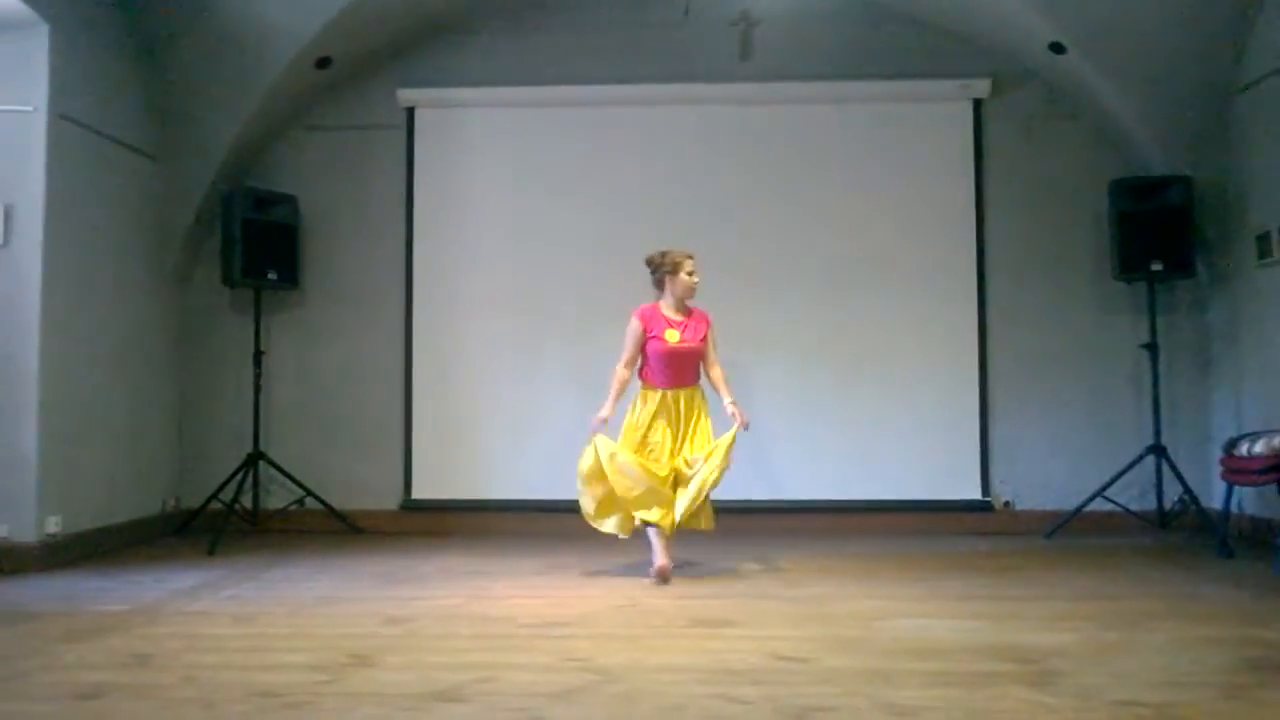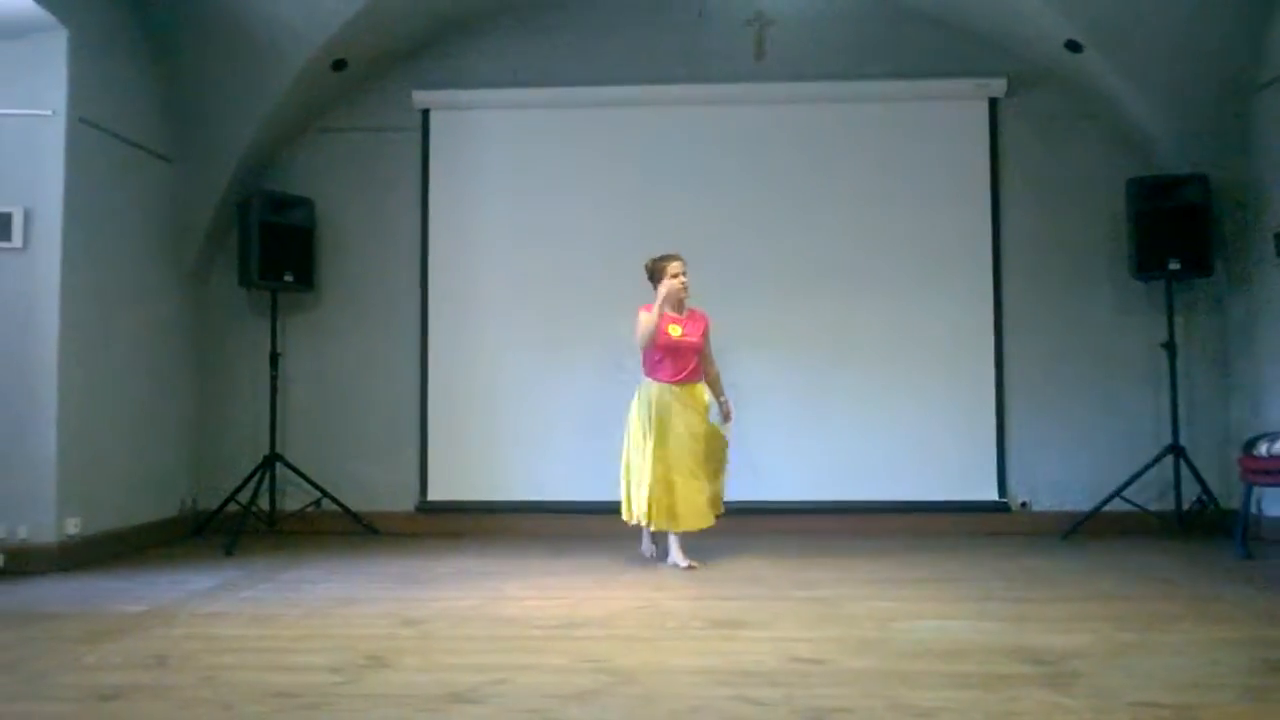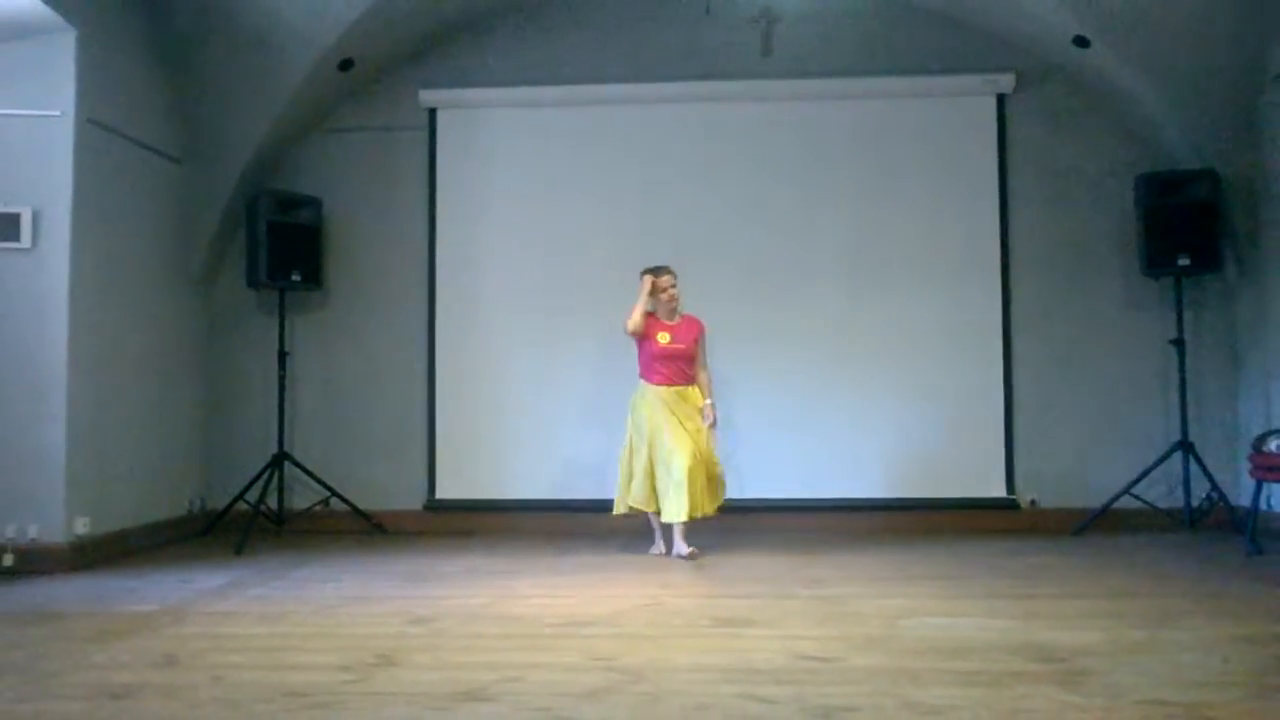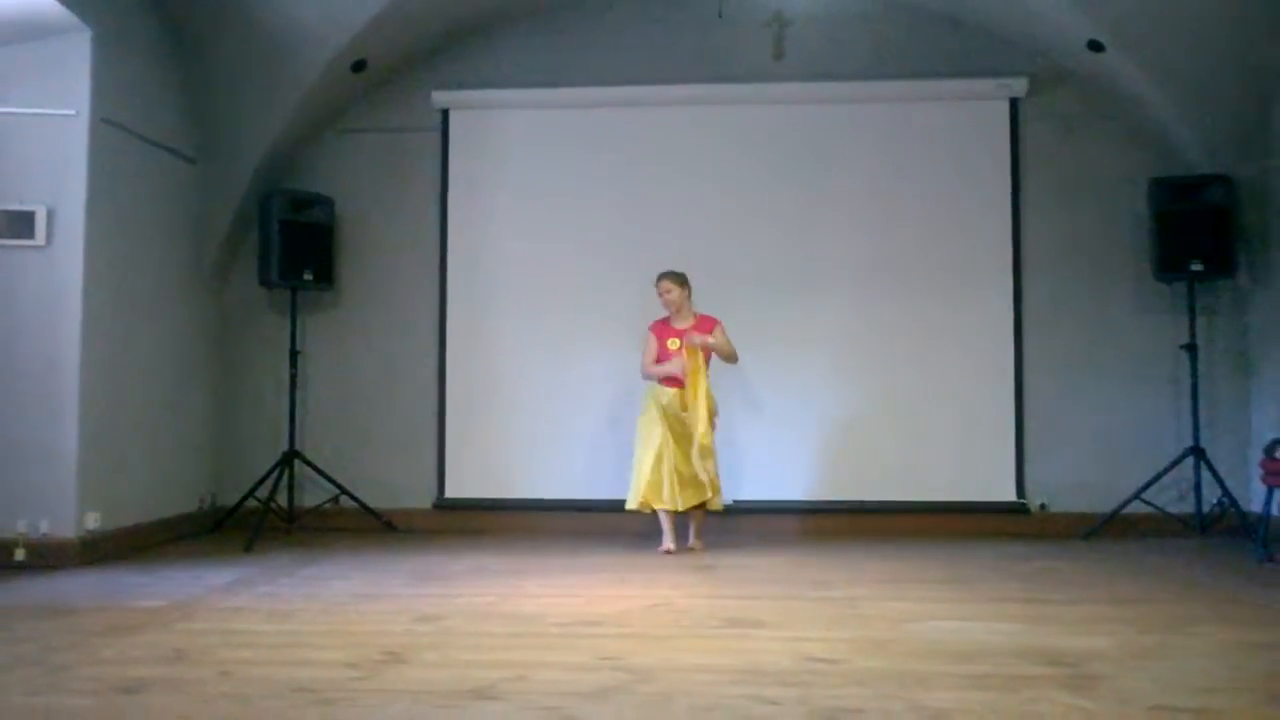
dt=0.4s
person 1, frame 1
left shoulder: (702, 320)
right shoulder: (643, 318)
left elbow: (711, 365)
right elbow: (625, 365)
left wrist: (729, 402)
right wrist: (609, 405)
left hip: (690, 408)
right hip: (653, 406)
left knee: (683, 477)
right knee: (653, 477)
left ankle: (664, 545)
right ankle: (660, 555)
person 1, frame 2
left shoulder: (700, 320)
right shoulder: (648, 313)
left elbow: (707, 363)
right elbow: (643, 340)
left wrist: (722, 398)
right wrist: (660, 299)
left hip: (690, 401)
right hip: (656, 400)
left knee: (685, 471)
right knee: (654, 469)
left ankle: (675, 550)
right ankle: (647, 536)
person 1, frame 3
left shoulder: (694, 326)
right shoulder: (646, 322)
left elbow: (701, 369)
right elbow: (631, 328)
left wrist: (708, 402)
right wrist: (643, 292)
left hip: (685, 401)
right hip: (652, 402)
left knee: (685, 464)
right knee: (654, 465)
left ankle: (680, 539)
right ankle: (659, 537)
person 1, frame 4
left shoulder: (708, 324)
right shoulder: (656, 329)
left elbow: (733, 357)
right elbow: (646, 370)
left wrist: (710, 344)
right wrist: (666, 368)
left hip: (696, 405)
right hip: (663, 405)
left knee: (697, 466)
right knee: (661, 467)
left ankle: (694, 535)
right ankle: (668, 537)
